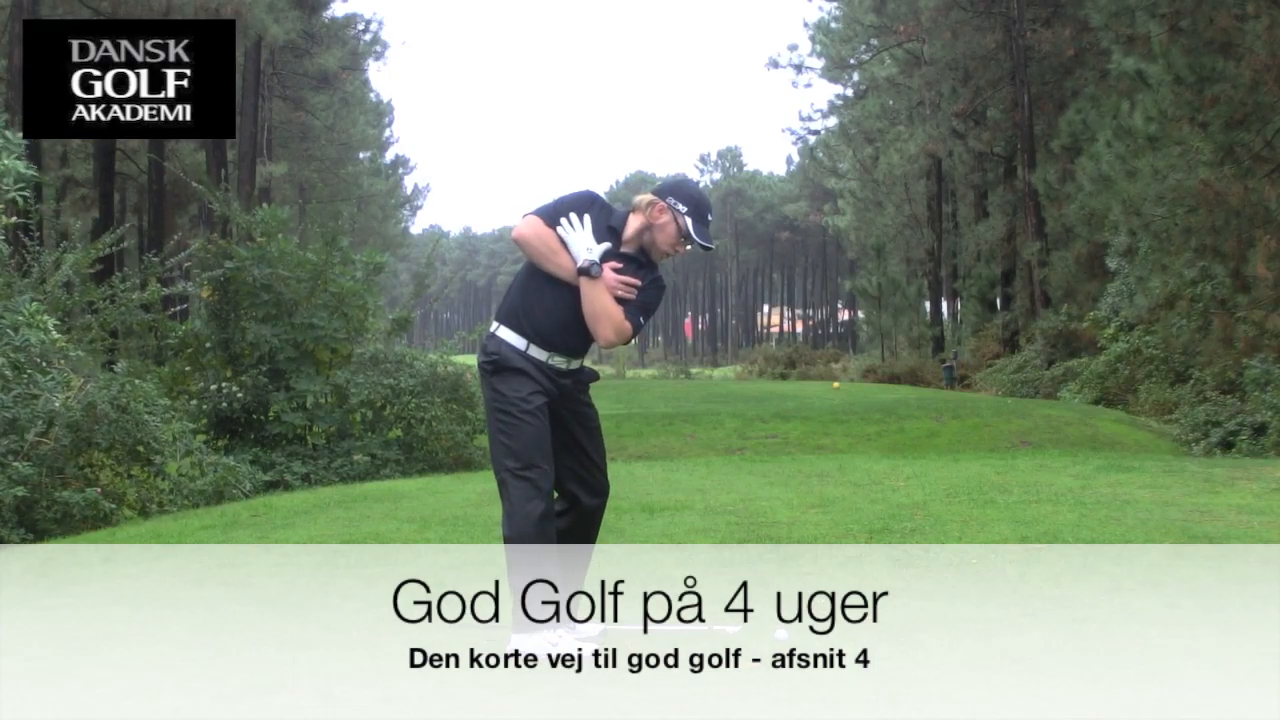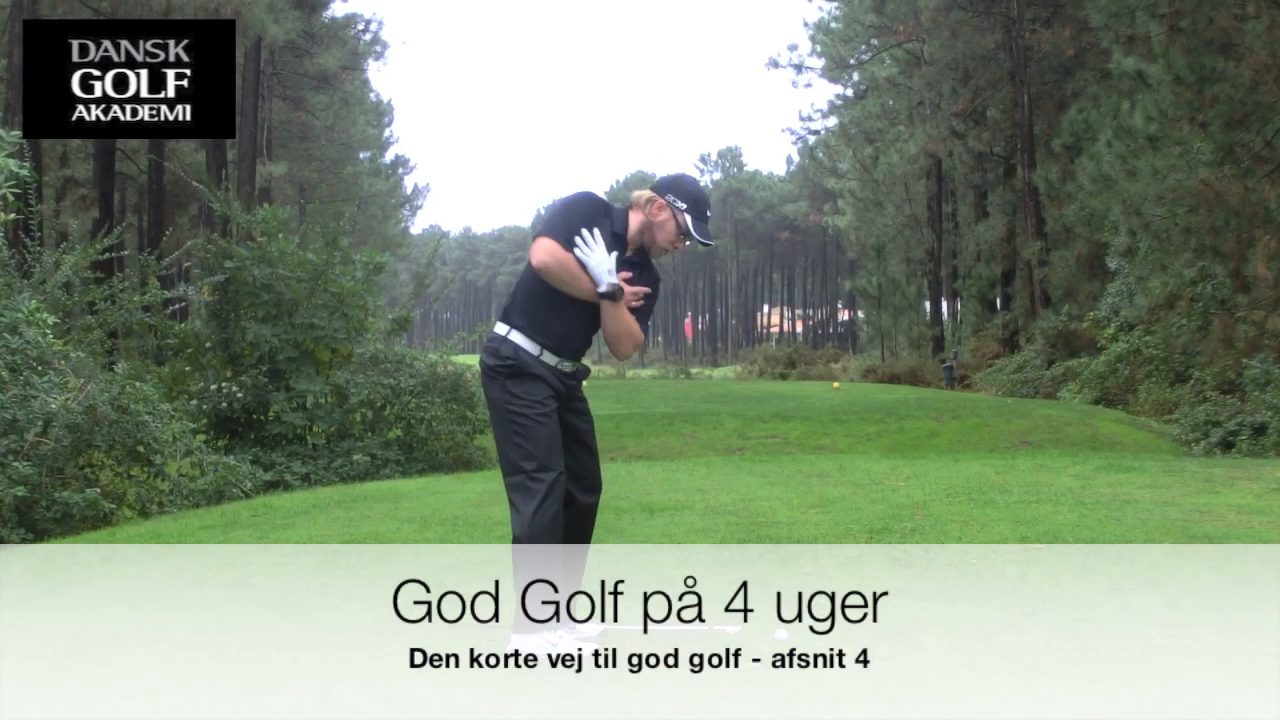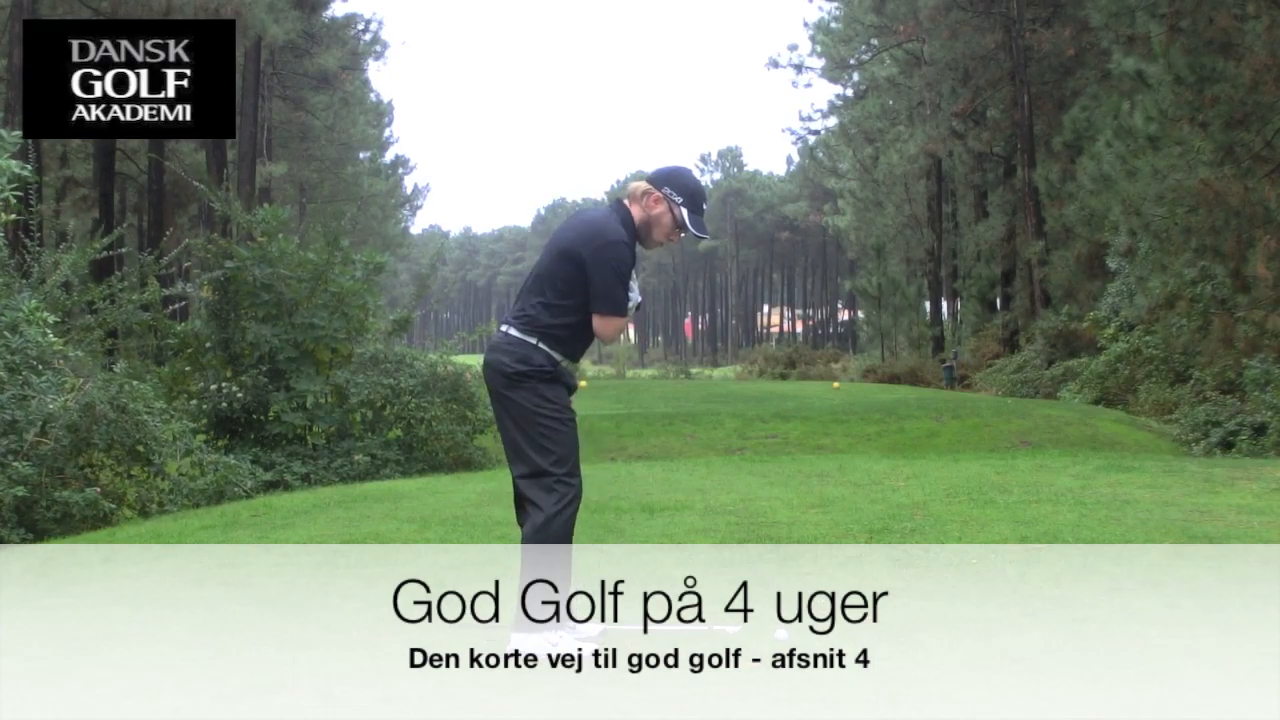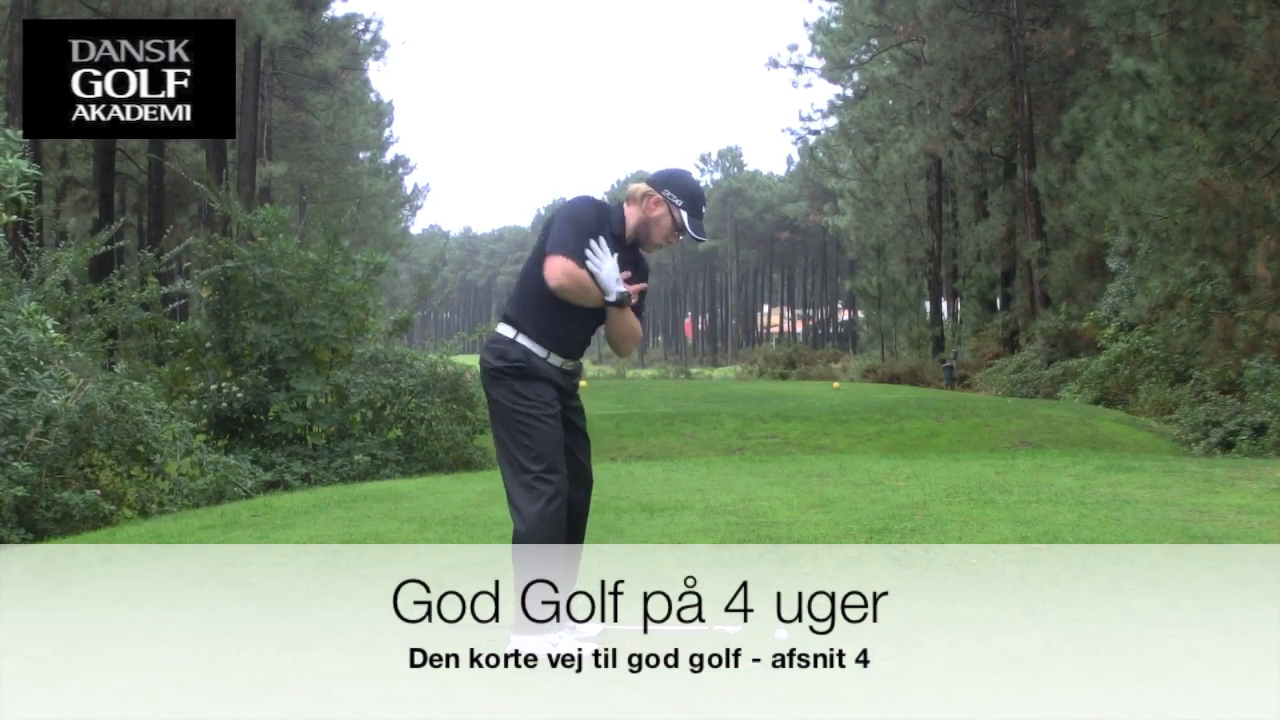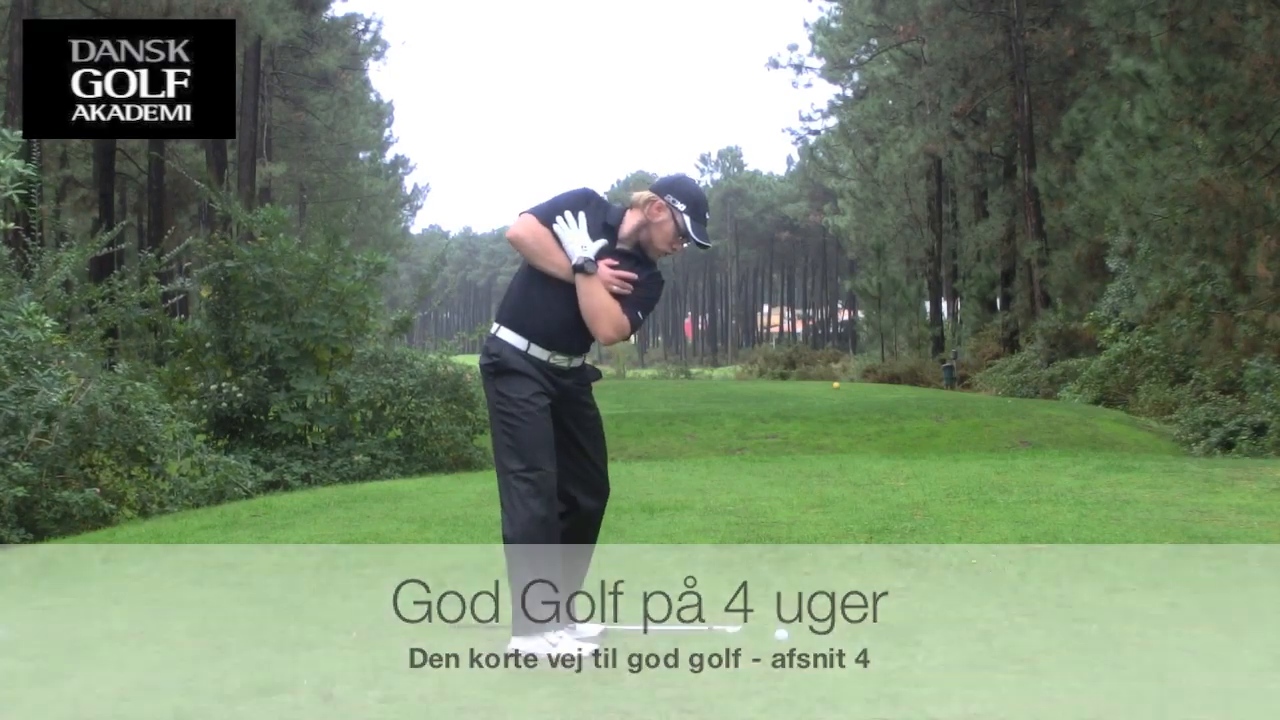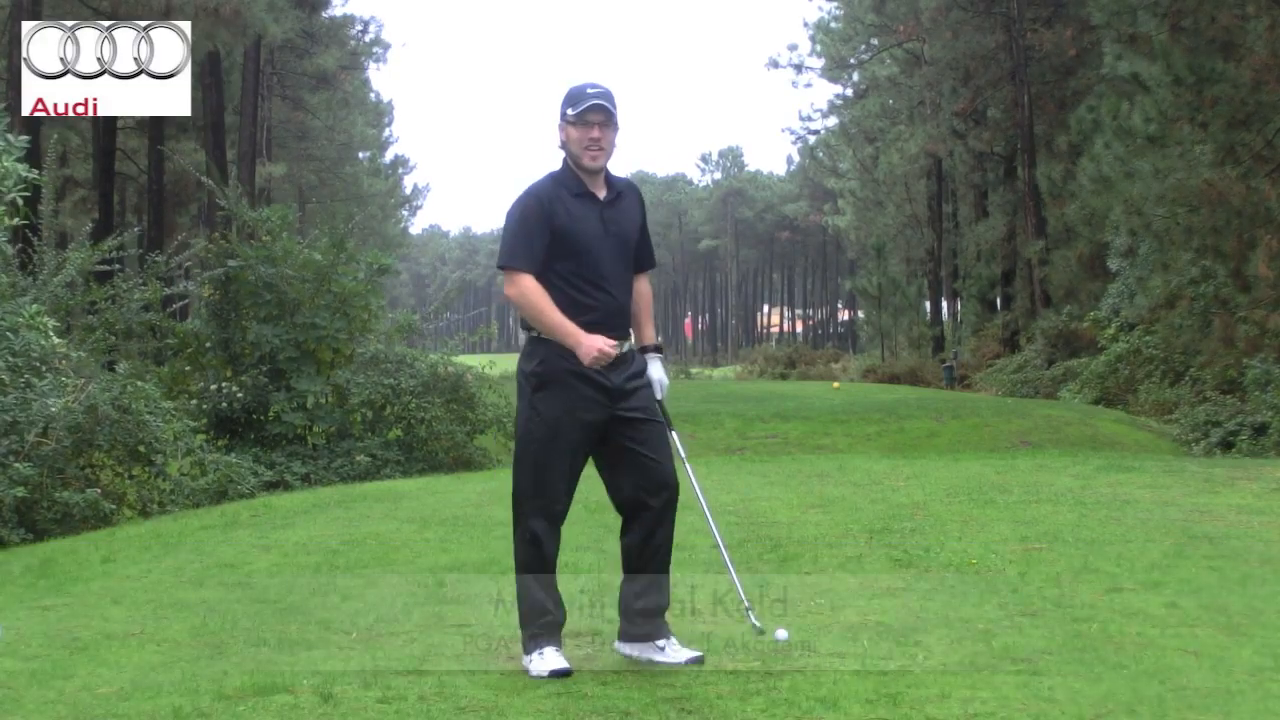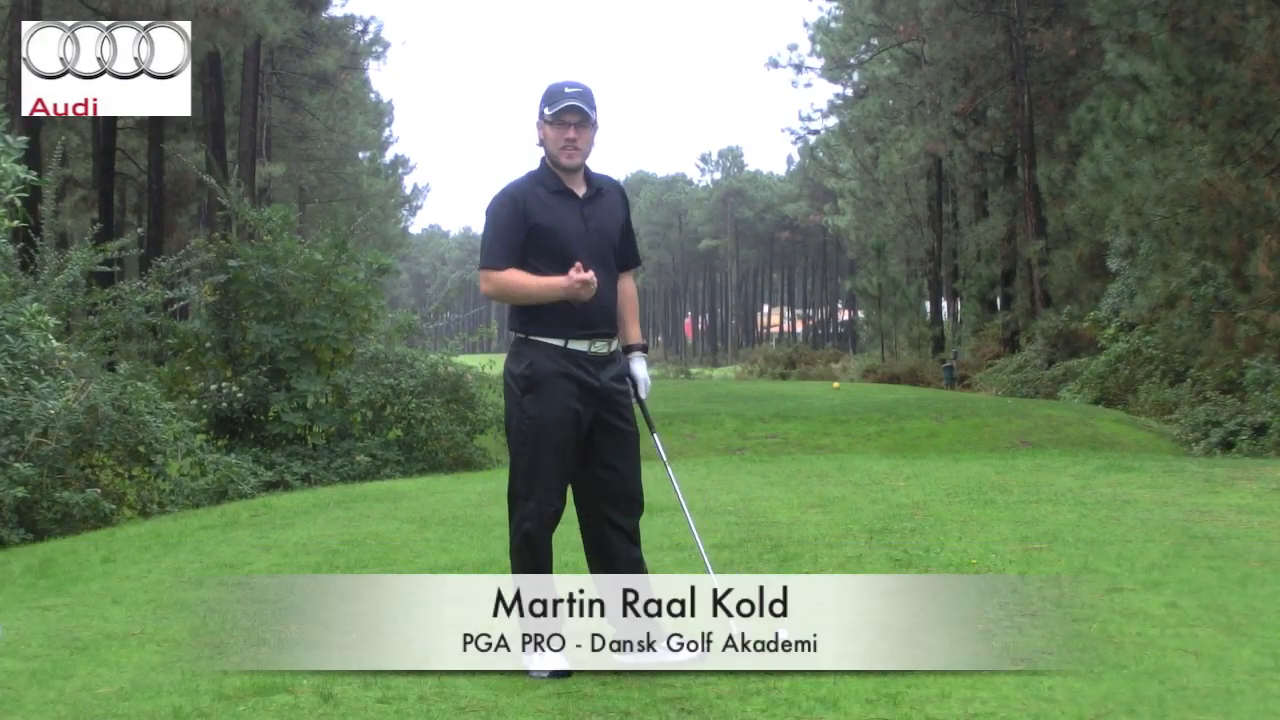
dt=0.4s
person 1, frame 1
left shoulder: (649, 281)
right shoulder: (587, 208)
left elbow: (609, 333)
right elbow: (524, 232)
left wrist: (589, 266)
right wrist: (587, 274)
left hip: (566, 376)
right hip: (513, 363)
left knee: (589, 491)
right knee: (531, 489)
left ankle: (561, 606)
right ankle: (530, 625)
person 1, frame 2
left shoulder: (645, 276)
right shoulder: (587, 210)
left elbow: (625, 348)
right elbow: (542, 258)
left wrist: (609, 292)
right wrist: (602, 287)
left hip: (560, 374)
right hip: (516, 364)
left knee: (581, 490)
right knee: (540, 489)
left ankle: (560, 608)
right ankle: (532, 626)
person 1, frame 3
left shoulder: (605, 226)
right shoulder: (610, 238)
right elbow: (607, 329)
left wrist: (624, 301)
right wrist: (631, 303)
left hip: (525, 363)
right hip: (528, 368)
left knee: (545, 488)
right knee: (555, 489)
right ankle: (531, 626)
person 1, frame 4
left shoulder: (634, 266)
right shoulder: (587, 214)
left elbow: (626, 344)
right elbow: (558, 276)
left wrist: (613, 295)
right wrist: (610, 294)
left hip: (558, 373)
right hip: (518, 364)
left knee: (574, 489)
right knee: (542, 489)
right ankle: (532, 626)
person 1, frame 5
left shoulder: (646, 278)
right shoulder: (584, 207)
left elbow: (608, 330)
right elbow: (519, 231)
left wrist: (583, 263)
right wrist: (582, 272)
left hip: (569, 374)
right hip: (515, 362)
left knee: (588, 492)
right knee: (532, 488)
left ankle: (555, 610)
right ankle: (531, 625)
person 1, frame 6
left shoulder: (631, 199)
right shoulder: (540, 200)
right elbow: (516, 282)
left wrist: (652, 351)
right wrist: (579, 341)
left hip: (623, 369)
right hip: (559, 370)
left knee: (656, 488)
right knee: (542, 507)
left ankle: (642, 628)
right ankle: (541, 638)
person 1, frame 7
left shoulder: (613, 197)
right shoulder: (517, 199)
right elbow: (493, 279)
left wrist: (636, 350)
right wrist: (564, 286)
left hip: (607, 367)
right hip: (543, 366)
left knee: (616, 504)
right knee: (538, 507)
right ankle: (536, 637)
